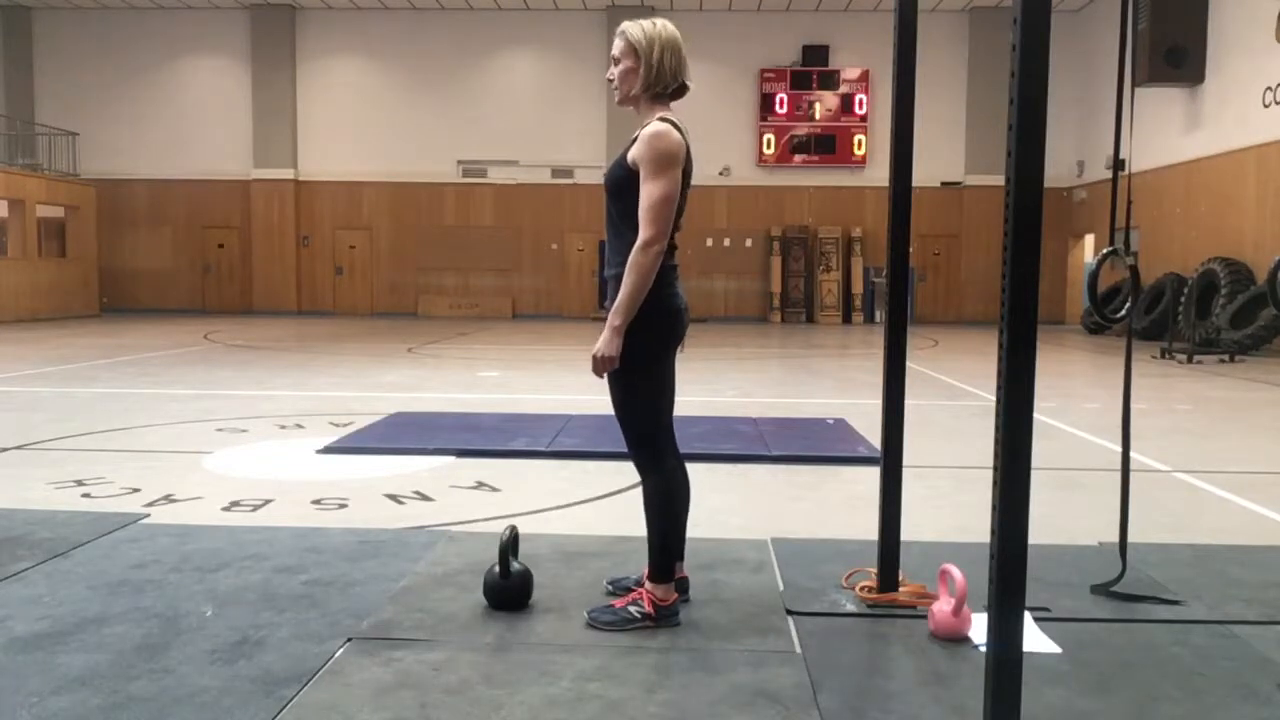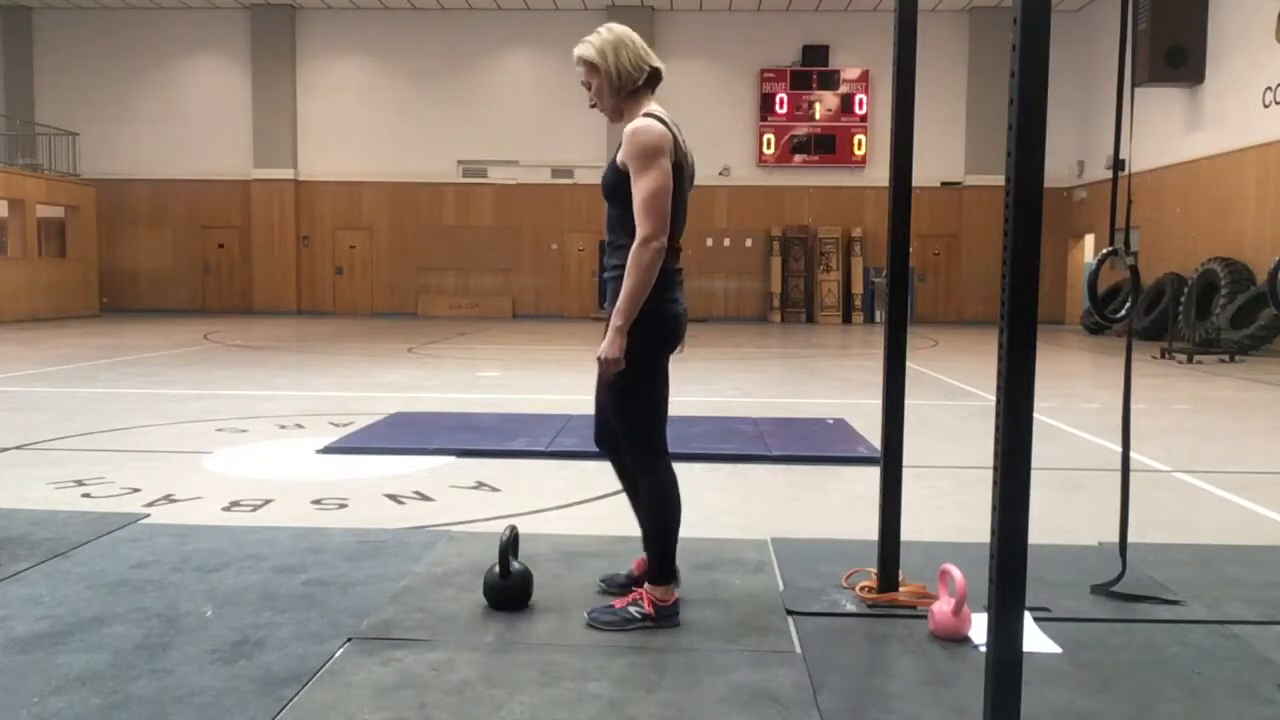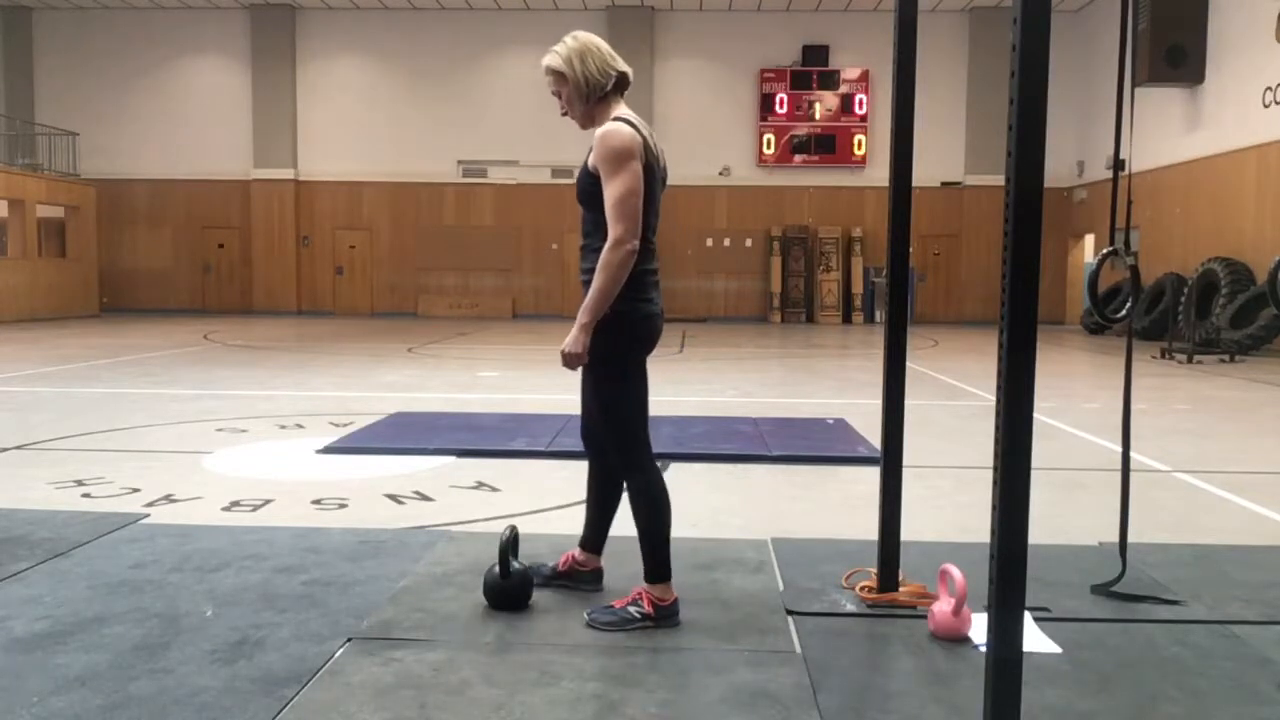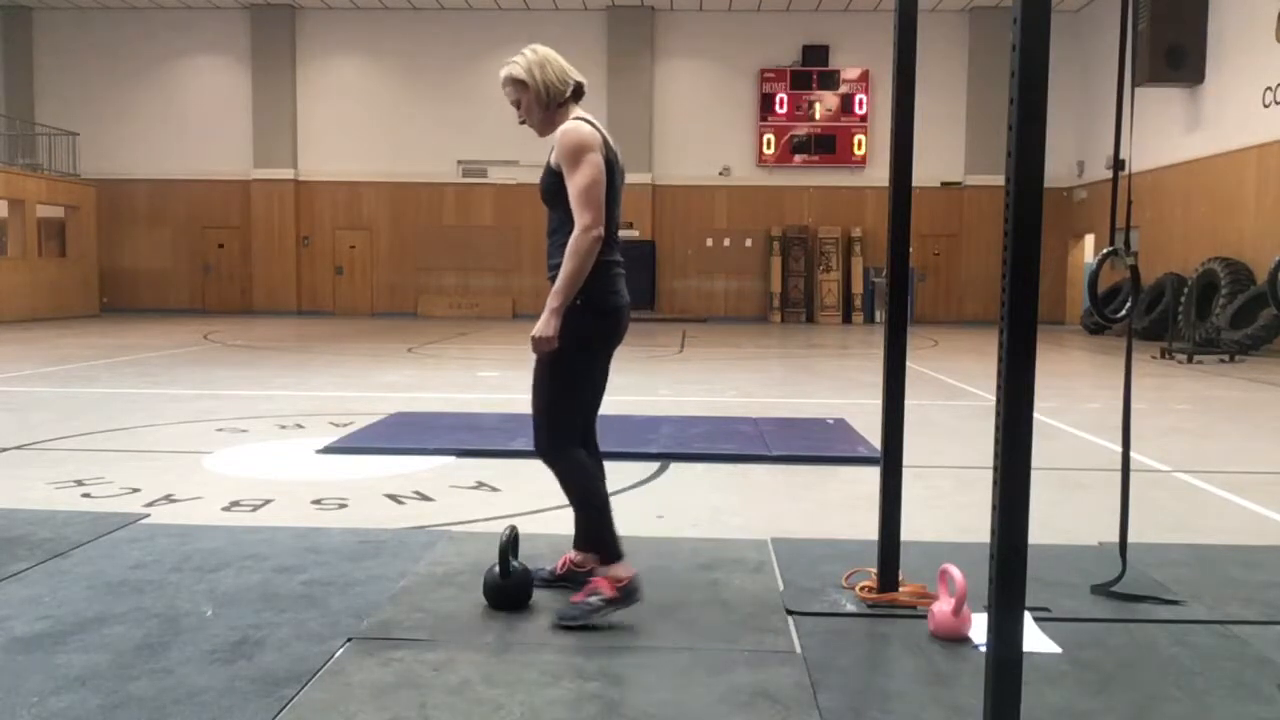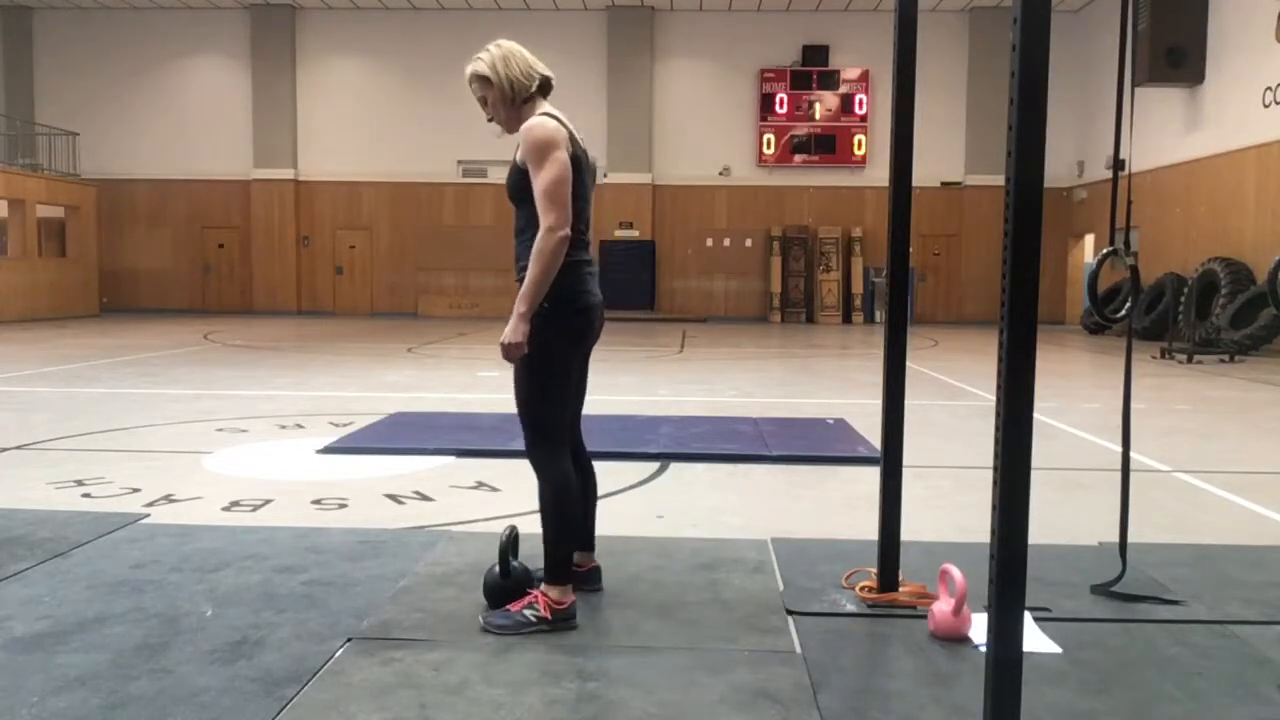
dt=0.5s
person 1, frame 1
left shoulder: (659, 136)
right shoulder: (654, 133)
left elbow: (650, 242)
left wrist: (614, 327)
left hip: (645, 314)
right hip: (652, 311)
left knee: (650, 452)
right knee: (659, 448)
left ankle: (660, 595)
right ankle: (669, 572)
person 1, frame 2
left shoulder: (644, 131)
right shoulder: (659, 129)
left elbow: (650, 240)
left wrist: (617, 328)
left hip: (643, 314)
right hip: (649, 308)
left knee: (643, 451)
right knee: (615, 439)
left ankle: (660, 594)
right ankle: (656, 560)
person 1, frame 3
left shoulder: (614, 134)
right shoulder: (630, 132)
left elbow: (622, 242)
left wrist: (584, 325)
left hip: (621, 314)
right hip: (628, 308)
left knee: (629, 451)
right knee: (601, 440)
left ankle: (659, 594)
right ankle: (586, 558)
person 1, frame 4
left shoulder: (573, 133)
right shoulder: (587, 136)
left elbow: (588, 231)
left wrist: (553, 310)
left hip: (587, 304)
right hip: (600, 301)
left knee: (556, 440)
right knee: (577, 437)
left ankle: (614, 571)
right ankle: (586, 556)
person 1, frame 5
left shoulder: (539, 129)
right shoulder: (561, 132)
left elbow: (555, 230)
left wrist: (521, 315)
left hip: (557, 306)
right hip: (577, 302)
left knee: (547, 449)
right knee: (565, 442)
left ankle: (557, 596)
right ankle: (581, 561)
